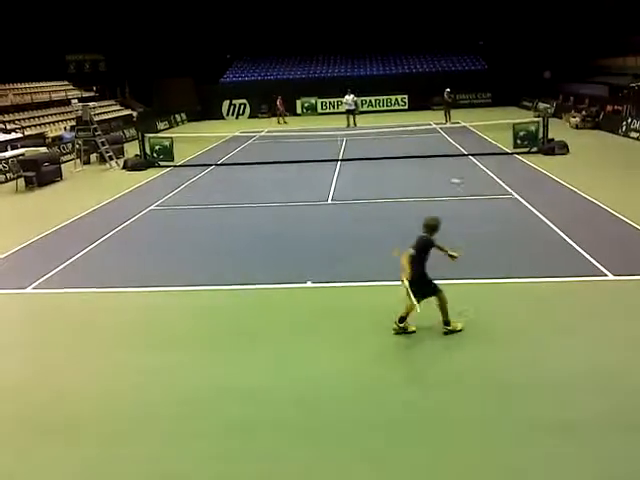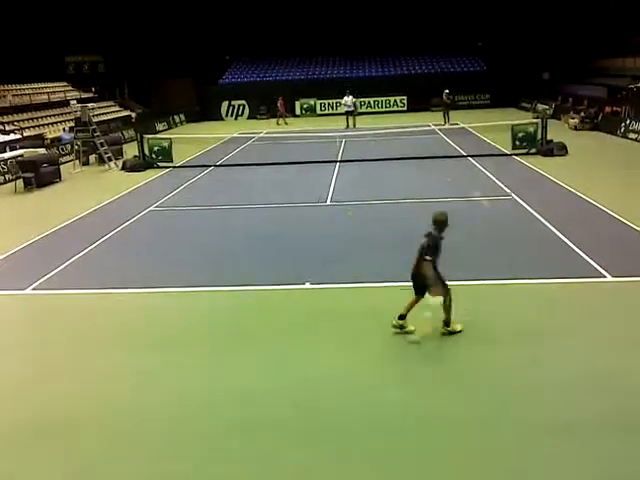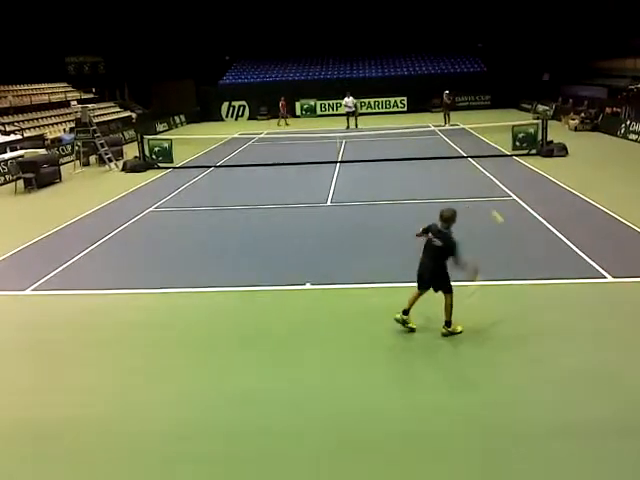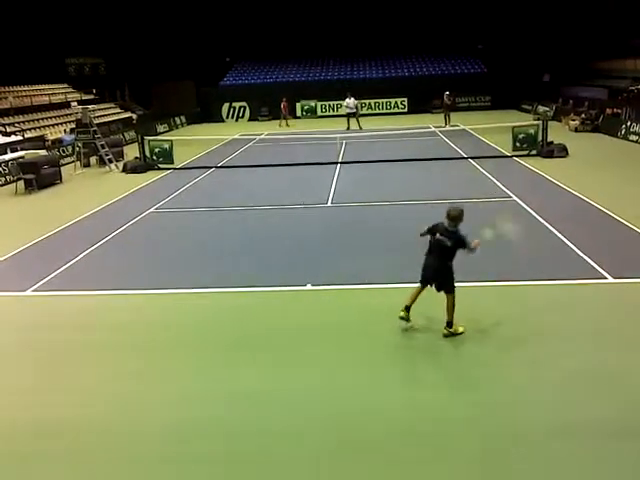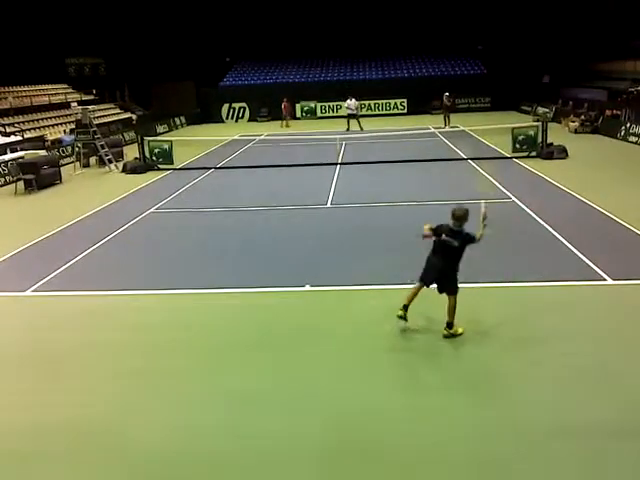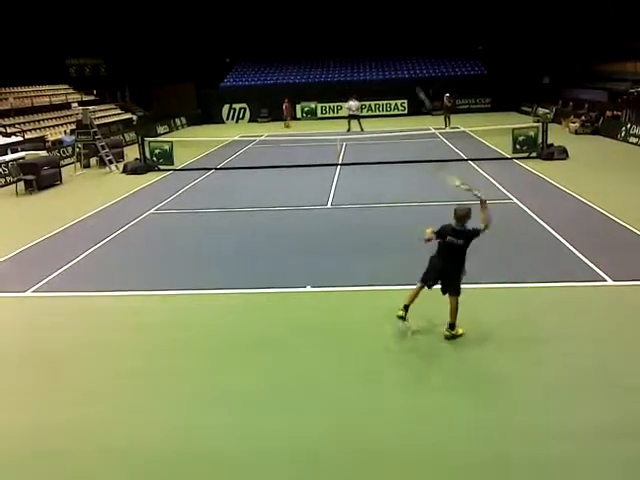
dt=0.1s
person 1, frame 1
left shoulder: (427, 239)
right shoulder: (421, 243)
left elbow: (434, 244)
right elbow: (405, 257)
left wrist: (448, 252)
right wrist: (407, 271)
left hip: (413, 276)
right hip: (417, 277)
left knee: (417, 298)
right knee: (441, 296)
left ankle: (400, 324)
right ankle: (447, 325)
person 1, frame 2
left shoulder: (431, 234)
right shoulder: (435, 243)
right elbow: (427, 265)
right wrist: (435, 285)
left hip: (417, 271)
right hip: (427, 274)
left knee: (418, 296)
right knee: (446, 294)
left ankle: (400, 320)
right ankle: (447, 326)
person 1, frame 3
left shoulder: (432, 227)
right shoulder: (449, 241)
left elbow: (418, 234)
right elbow: (457, 262)
right wrist: (471, 269)
left hip: (423, 265)
right hip: (437, 269)
left knee: (420, 291)
right knee: (448, 294)
left ankle: (404, 315)
right ankle: (448, 327)
person 1, frame 4
left shoulder: (438, 226)
right shoulder: (459, 238)
left elbow: (422, 233)
right elbow: (470, 249)
left wrist: (429, 233)
right wrist: (476, 244)
left hip: (429, 263)
right hip: (443, 268)
left knee: (421, 286)
right knee: (450, 295)
left ankle: (405, 311)
right ankle: (449, 327)
person 1, frame 5
left shoulder: (442, 228)
right shoulder: (465, 237)
left elbow: (425, 235)
right elbow: (479, 237)
left wrist: (426, 228)
right wrist: (483, 223)
left hip: (433, 263)
right hip: (449, 269)
left knee: (420, 285)
right knee: (452, 297)
left ankle: (403, 311)
right ankle: (449, 328)
person 1, frame 6
left shoulder: (445, 228)
right shoulder: (469, 234)
left elbow: (428, 239)
right elbow: (485, 225)
left wrist: (429, 232)
right wrist: (484, 207)
left hip: (436, 264)
right hip: (453, 269)
left knee: (421, 285)
right knee: (454, 297)
left ankle: (404, 310)
right ankle: (451, 329)
